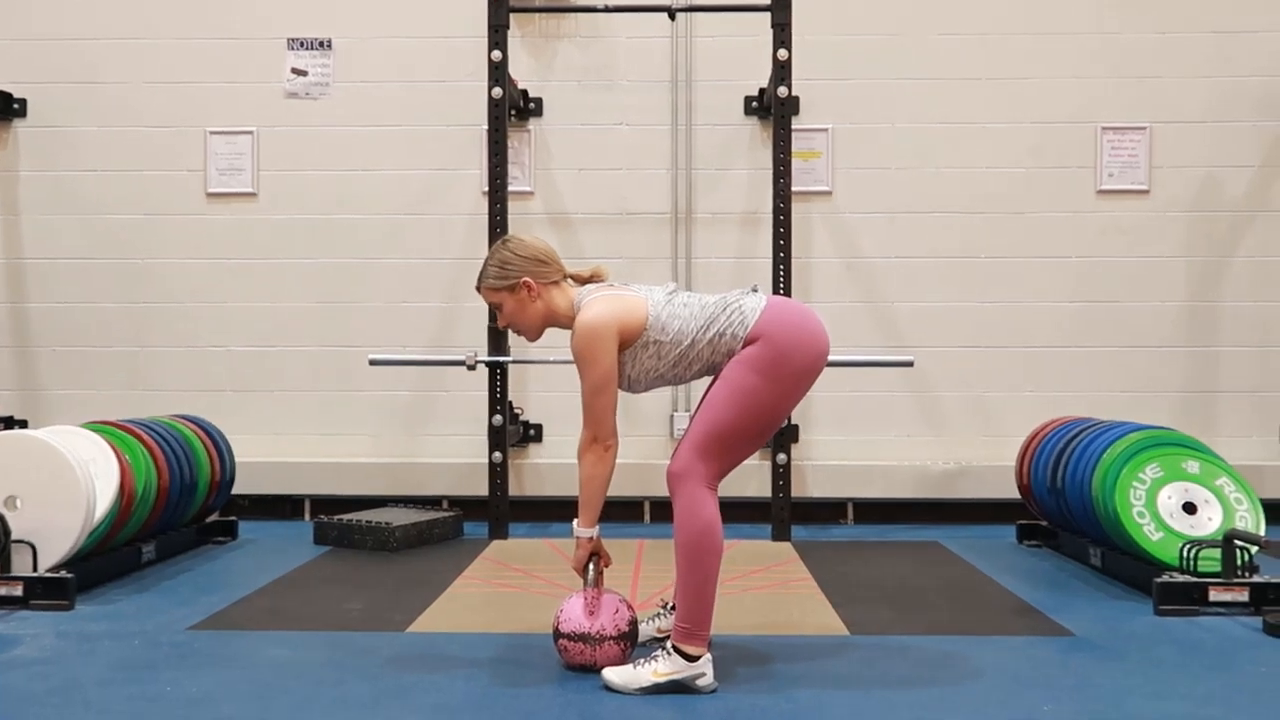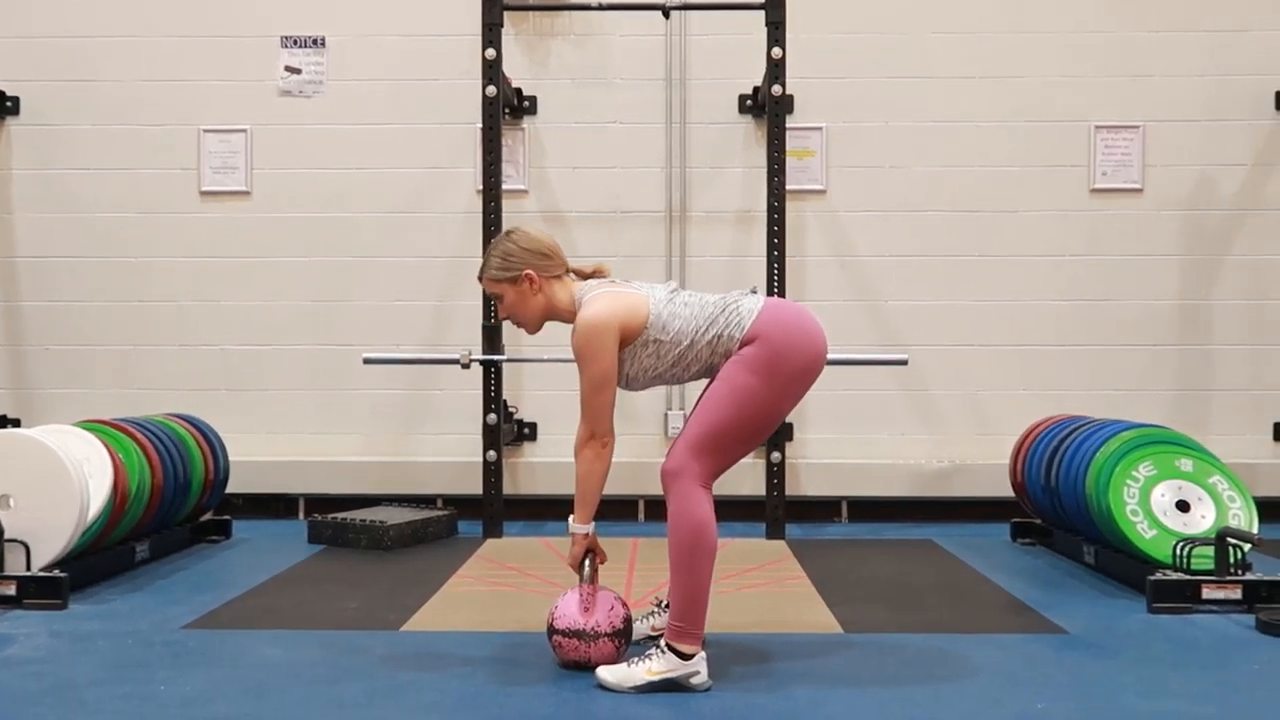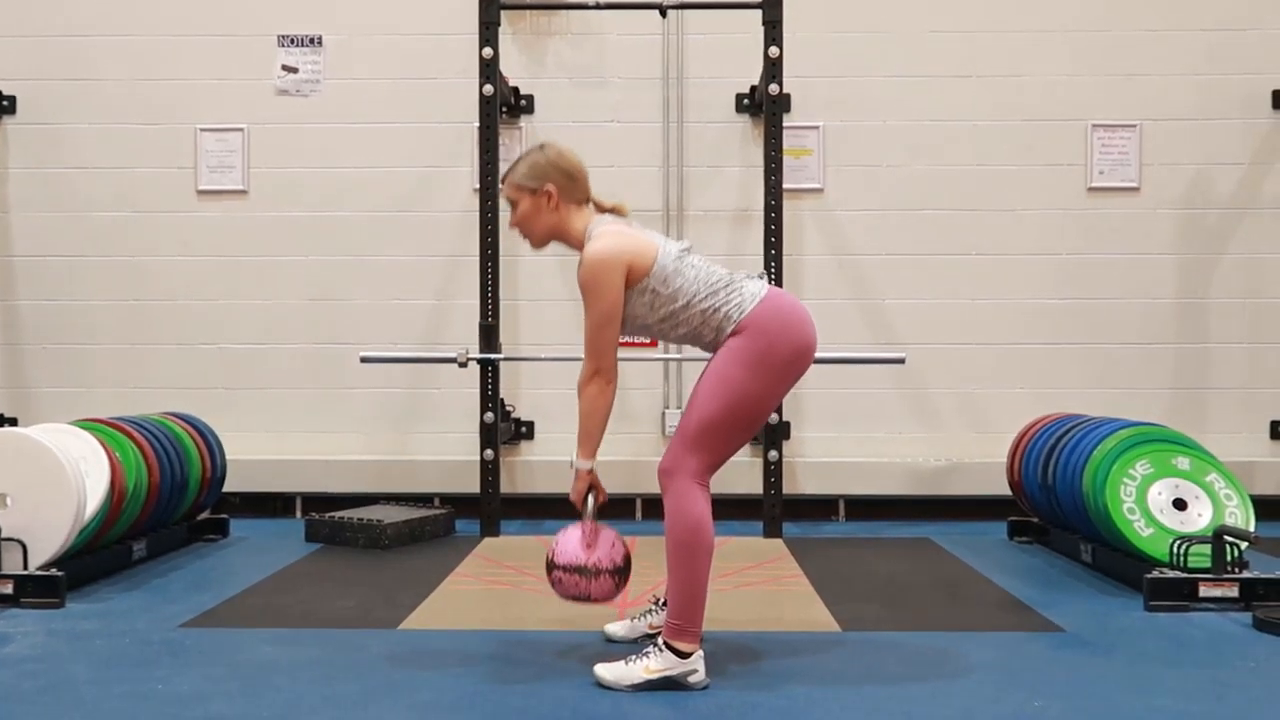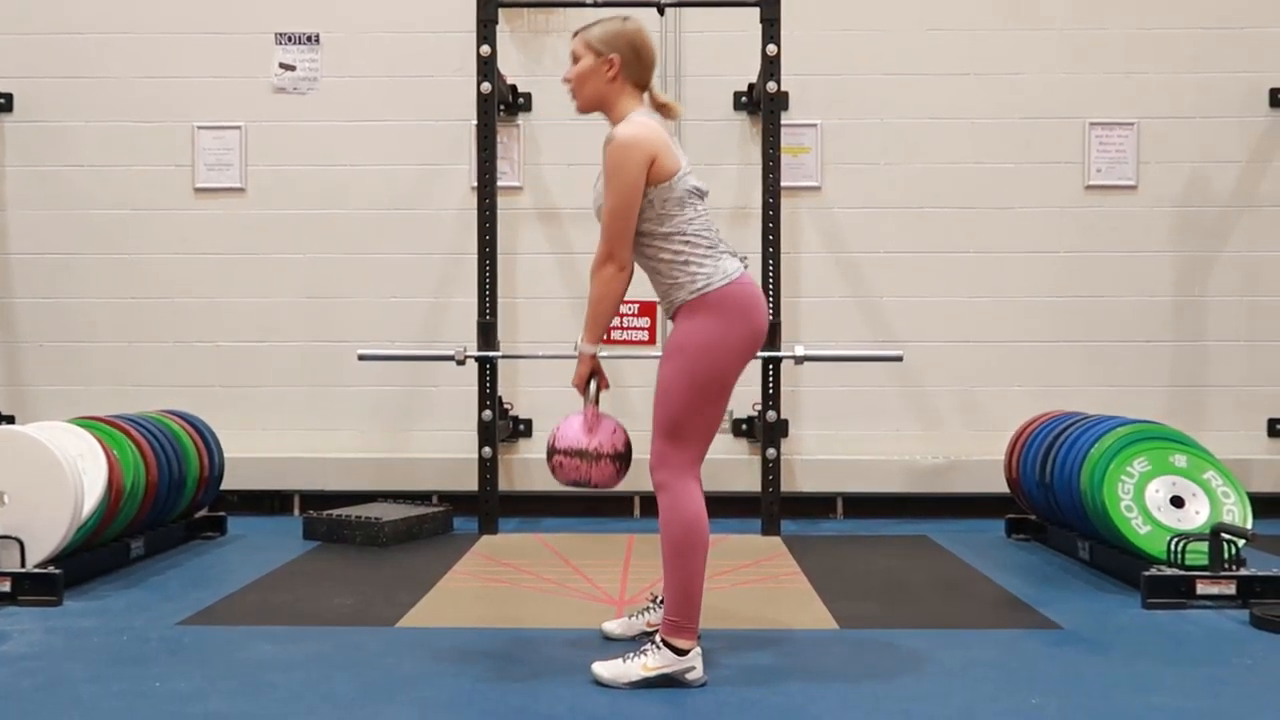
dt=0.3s
person 1, frame 1
left shoulder: (592, 322)
right shoulder: (595, 304)
left elbow: (600, 443)
right elbow: (596, 439)
left wrist: (585, 531)
right wrist: (589, 528)
left hip: (783, 340)
right hip: (779, 335)
left knee: (691, 477)
right knee: (692, 474)
left ankle: (689, 656)
right ankle: (685, 610)
person 1, frame 2
left shoulder: (594, 319)
right shoulder: (596, 300)
left elbow: (596, 439)
right elbow: (593, 434)
left wrist: (581, 528)
right wrist: (584, 523)
left hip: (781, 343)
right hip: (777, 338)
left knee: (685, 476)
right knee: (684, 473)
left ankle: (683, 654)
right ankle: (679, 610)
person 1, frame 3
left shoulder: (601, 254)
right shoulder: (606, 237)
left elbow: (599, 376)
right elbow: (599, 372)
left wrist: (583, 465)
right wrist: (587, 463)
left hip: (770, 334)
right hip: (769, 327)
left knee: (682, 474)
right knee: (682, 470)
left ankle: (681, 652)
right ankle: (676, 610)
person 1, frame 4
left shoulder: (629, 136)
right shoulder: (642, 130)
left elbow: (613, 261)
right elbow: (625, 255)
left wrist: (589, 348)
right wrist: (596, 343)
left hip: (713, 310)
right hip: (719, 304)
left knee: (675, 472)
right knee: (675, 467)
left ankle: (678, 650)
right ankle: (674, 607)
